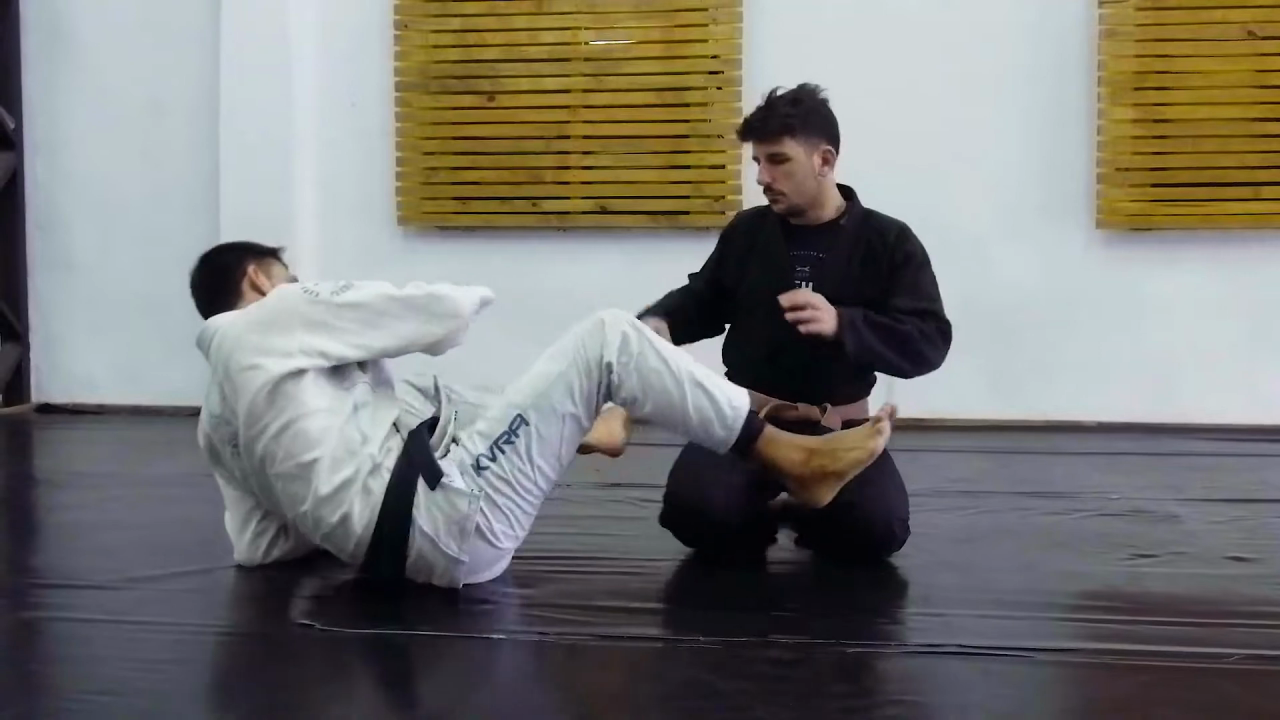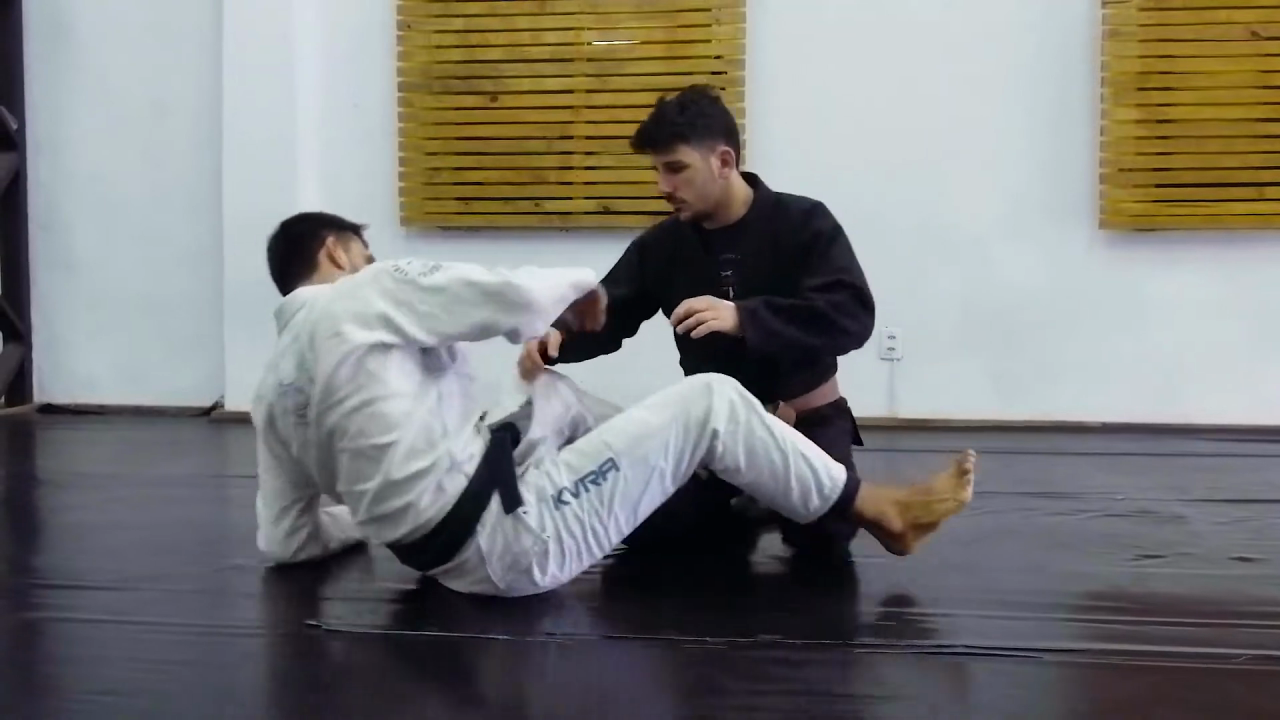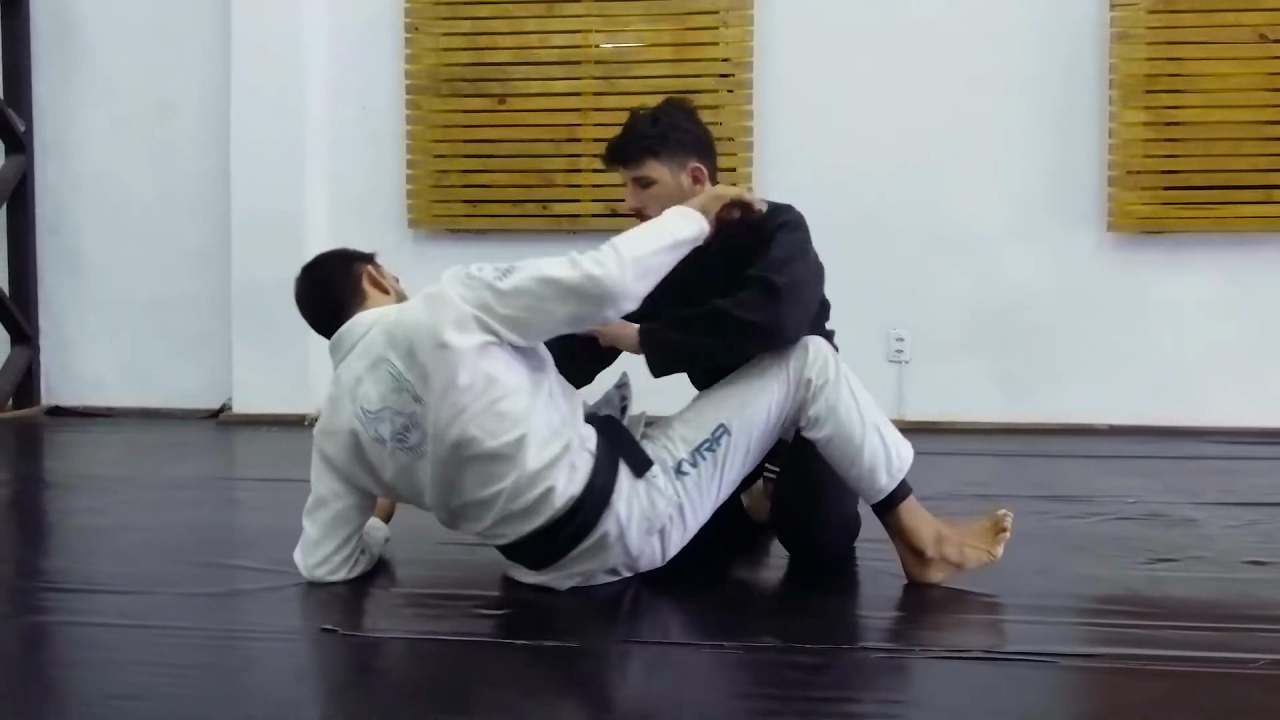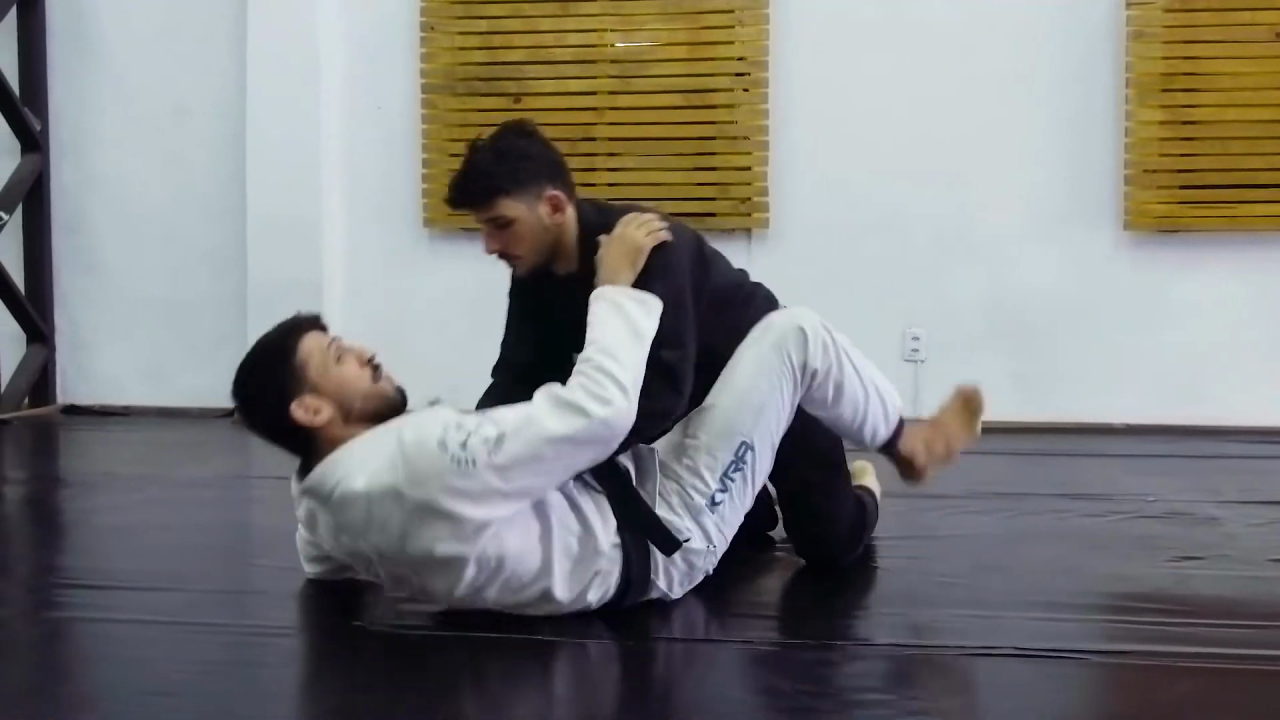
dt=0.5s
person 1, frame 1
left shoulder: (216, 422)
right shoulder: (277, 317)
left elbow: (258, 546)
right elbow: (439, 313)
right wrist: (473, 293)
left hip: (400, 549)
right hip: (454, 523)
left knee: (405, 396)
right knee: (609, 337)
left ankle: (575, 434)
right ankle: (795, 460)
person 1, frame 2
left shoulder: (273, 390)
right shoulder: (369, 292)
left elbow: (280, 542)
right elbow: (518, 297)
right wrist: (582, 285)
left hip: (451, 557)
right hip: (512, 542)
left knee: (554, 395)
right knee: (710, 402)
left ankle: (683, 489)
right ankle: (883, 513)
person 1, frame 3
left shoulder: (336, 420)
right shoulder: (446, 304)
left elbow: (323, 564)
right elbow: (604, 283)
left wrist: (381, 511)
right wrist: (696, 213)
left hip: (549, 562)
right hip: (623, 517)
right knee: (806, 361)
left ankle: (743, 501)
right ankle: (921, 537)
person 1, frame 4
left shoulder: (327, 518)
right shoulder: (415, 467)
left elbow: (315, 565)
right elbow: (601, 410)
right wrist: (617, 279)
left hip: (598, 505)
right hip: (656, 541)
right knee: (793, 331)
right ankle: (906, 442)
person 2, frame 1
left shoulder: (886, 242)
right shoulder: (746, 232)
left elbow: (930, 341)
right elbow: (702, 302)
left wrist: (839, 323)
right wrist: (658, 321)
left hip: (838, 429)
left knee: (877, 530)
right knee: (696, 514)
left ankle: (806, 508)
right ankle: (772, 507)
person 2, frame 2
left shoulder: (805, 225)
right shoulder: (665, 241)
left elbow: (853, 316)
right elbow: (609, 310)
left wrist: (744, 318)
right wrist: (558, 336)
left hip: (806, 419)
left knee: (822, 532)
right ankle: (741, 503)
person 2, frame 3
left shoulder: (776, 233)
left elbow: (772, 321)
right elbow: (578, 342)
left wrist: (648, 338)
left knee: (821, 542)
left ankle: (772, 499)
right ankle: (754, 502)
person 2, frame 4
left shoulder: (645, 250)
right shoulder: (536, 276)
left elbow: (658, 392)
right elbow: (520, 380)
right hip: (698, 398)
left knee: (831, 543)
left ankle: (852, 482)
right ankle: (752, 499)
